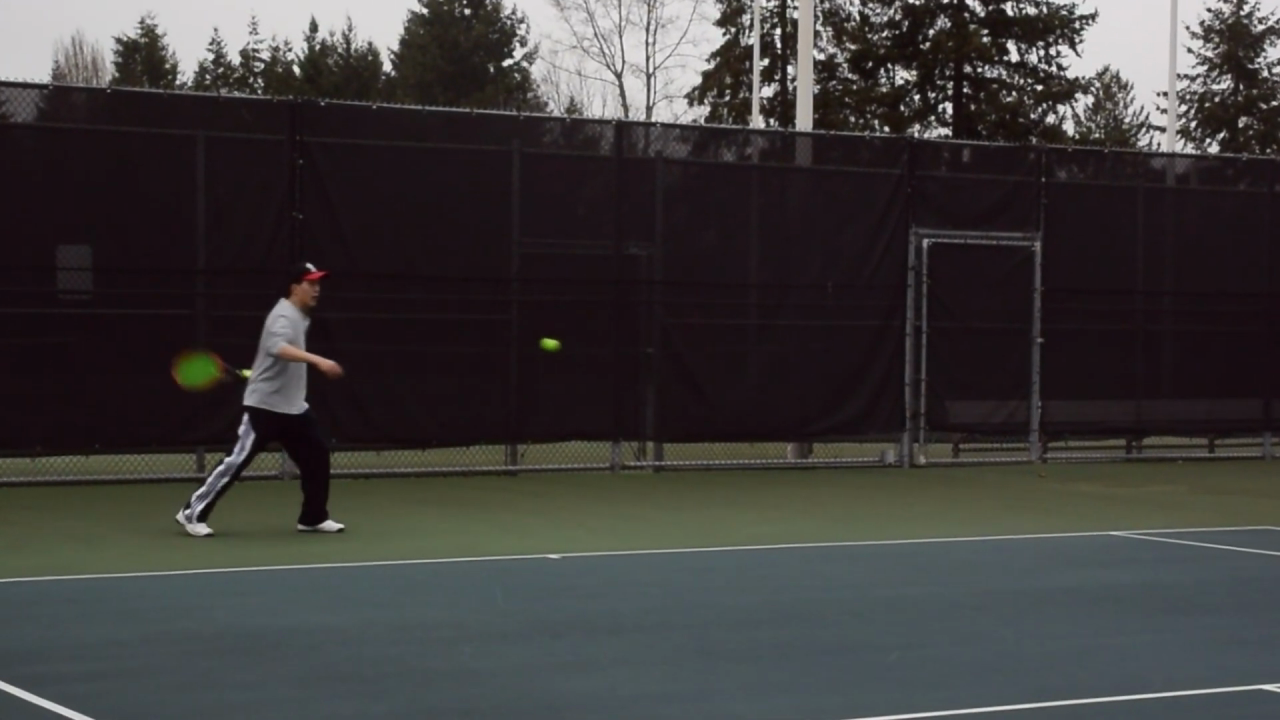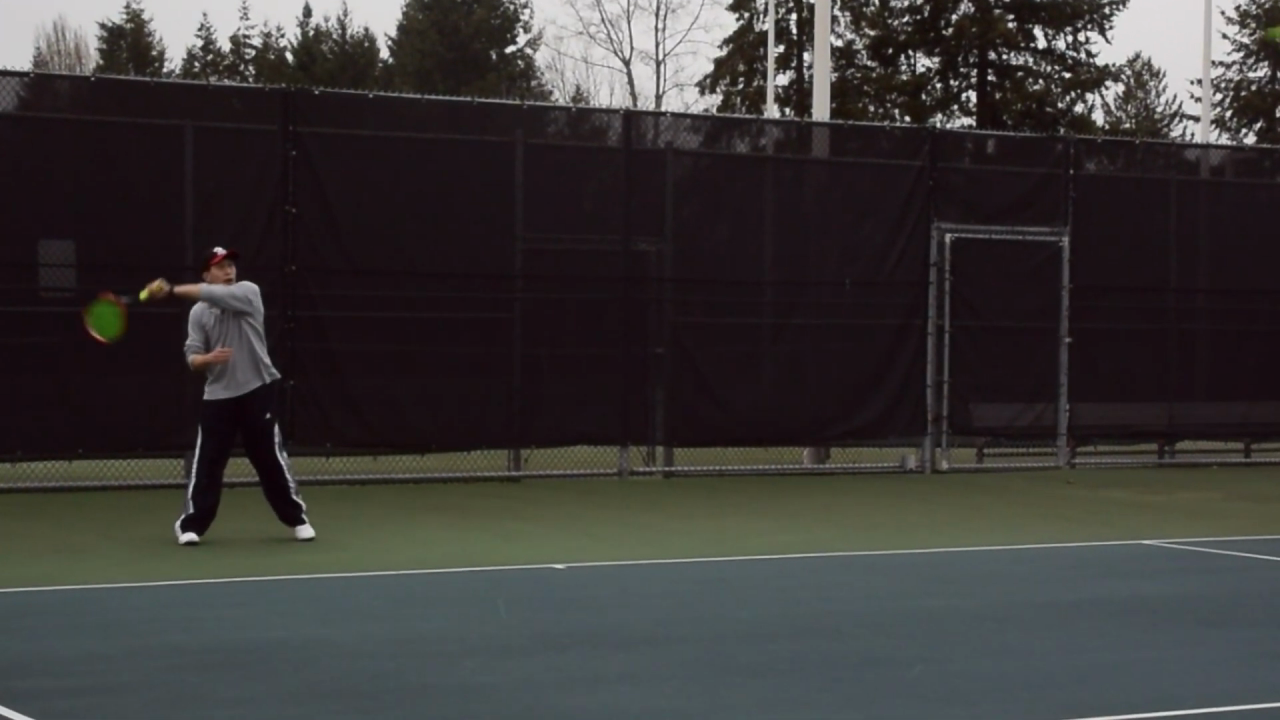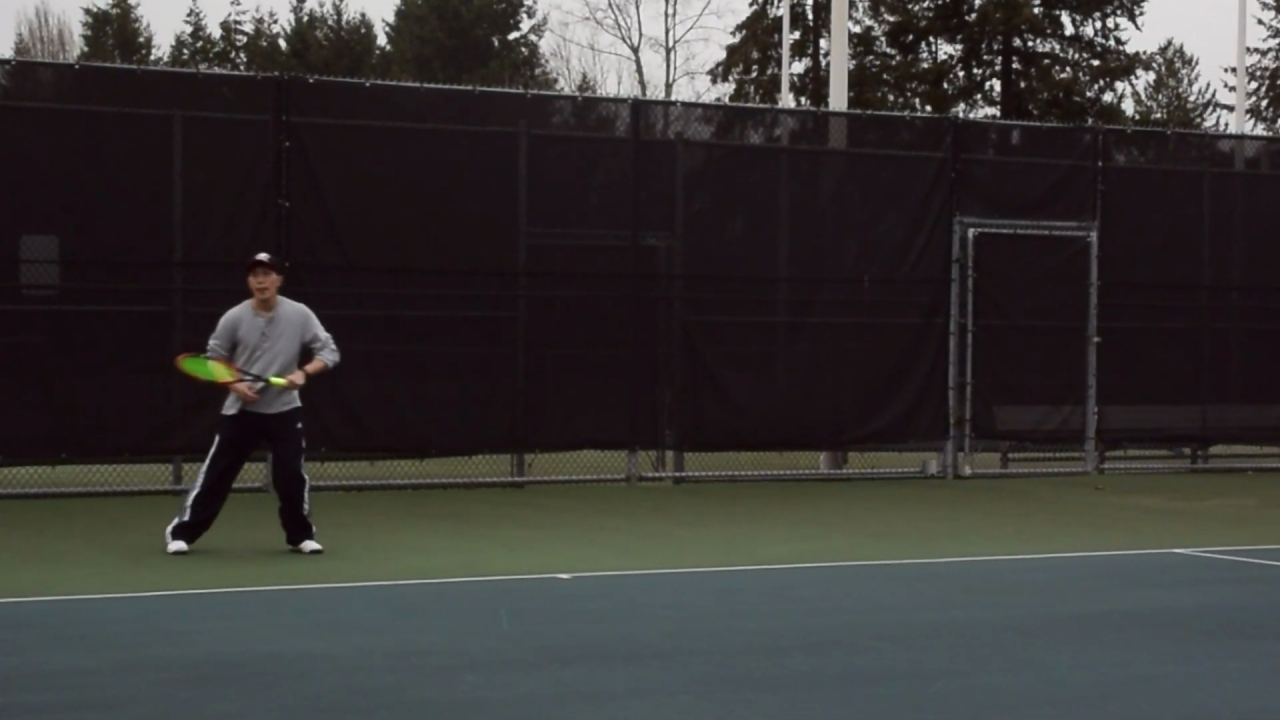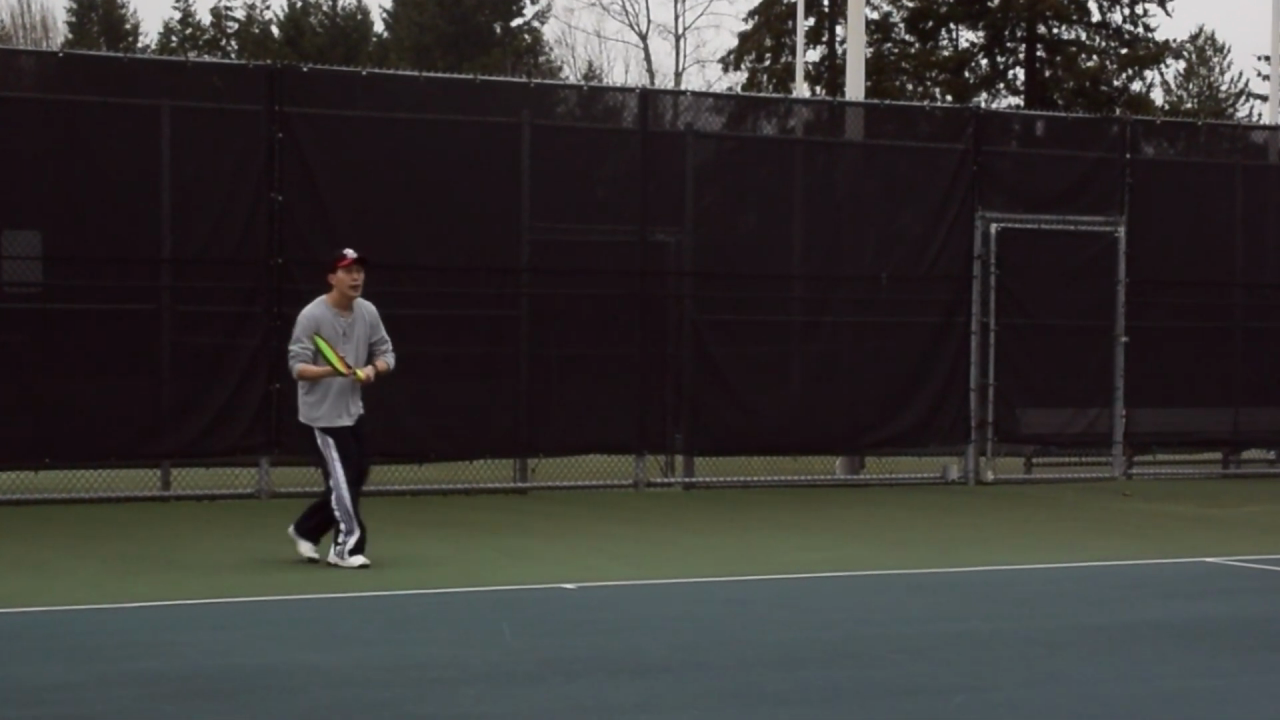
dt=1s
person 1, frame 1
left shoulder: (298, 317)
right shoulder: (284, 316)
right elbow: (278, 347)
right wrist: (319, 361)
left hip: (294, 407)
right hip: (264, 406)
left knee: (317, 457)
right knee: (237, 461)
left ankle: (314, 517)
right ankle: (193, 514)
person 1, frame 2
left shoulder: (249, 292)
right shoulder: (198, 312)
left elbow: (214, 294)
right elbow: (193, 357)
left wrist: (171, 289)
right wrist: (207, 359)
left hip: (256, 390)
right hip: (218, 395)
left knee: (270, 457)
right knee: (207, 461)
left ankle: (297, 517)
right ankle: (192, 524)
person 1, frame 3
left shoulder: (300, 314)
right shoulder: (234, 318)
left elbow: (329, 351)
right elbow: (214, 358)
left wrist: (304, 372)
right wrist: (233, 384)
left hip: (284, 408)
right hip: (241, 409)
left knee: (291, 472)
right knee: (216, 471)
left ankle: (300, 535)
right ankle: (181, 532)
person 1, frame 4
left shoulder: (369, 312)
right shoulder: (311, 315)
left elbow: (386, 353)
right elbow: (297, 366)
left wrist: (373, 368)
right wrist: (329, 370)
left hip: (352, 407)
right hip: (322, 411)
left knee: (355, 476)
right knee: (344, 476)
left ankle: (305, 530)
right ankle: (346, 547)
